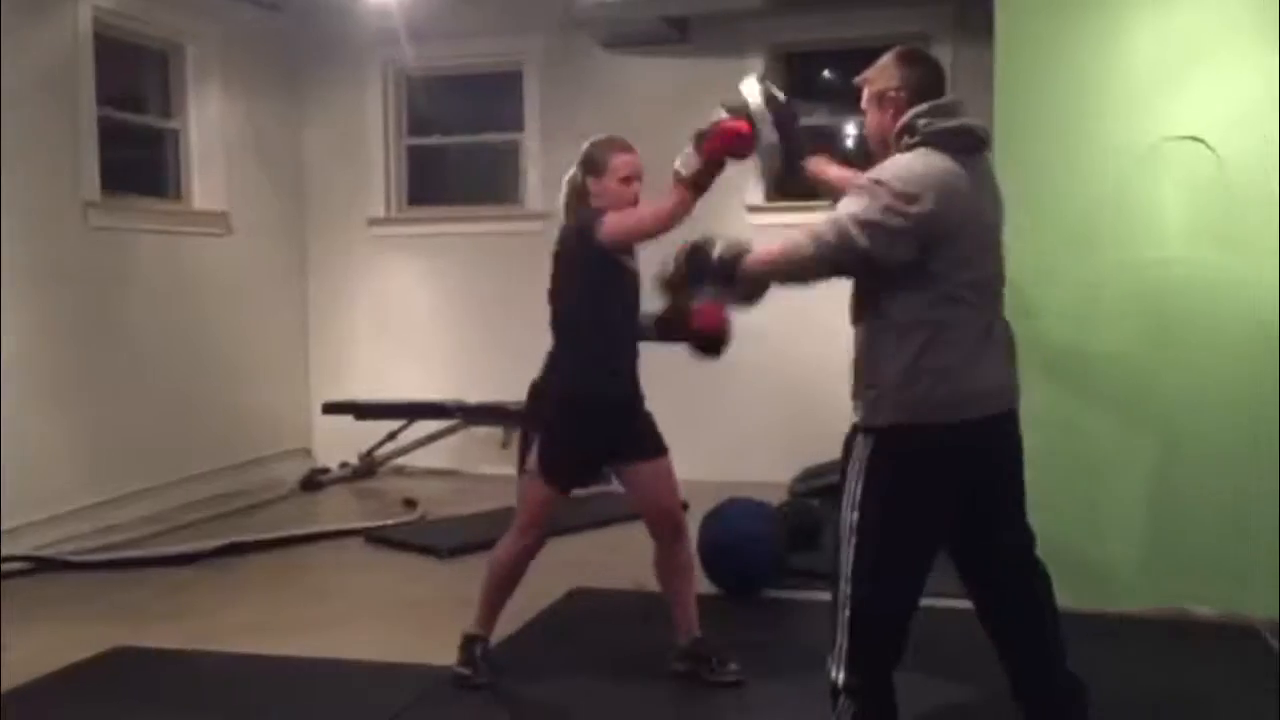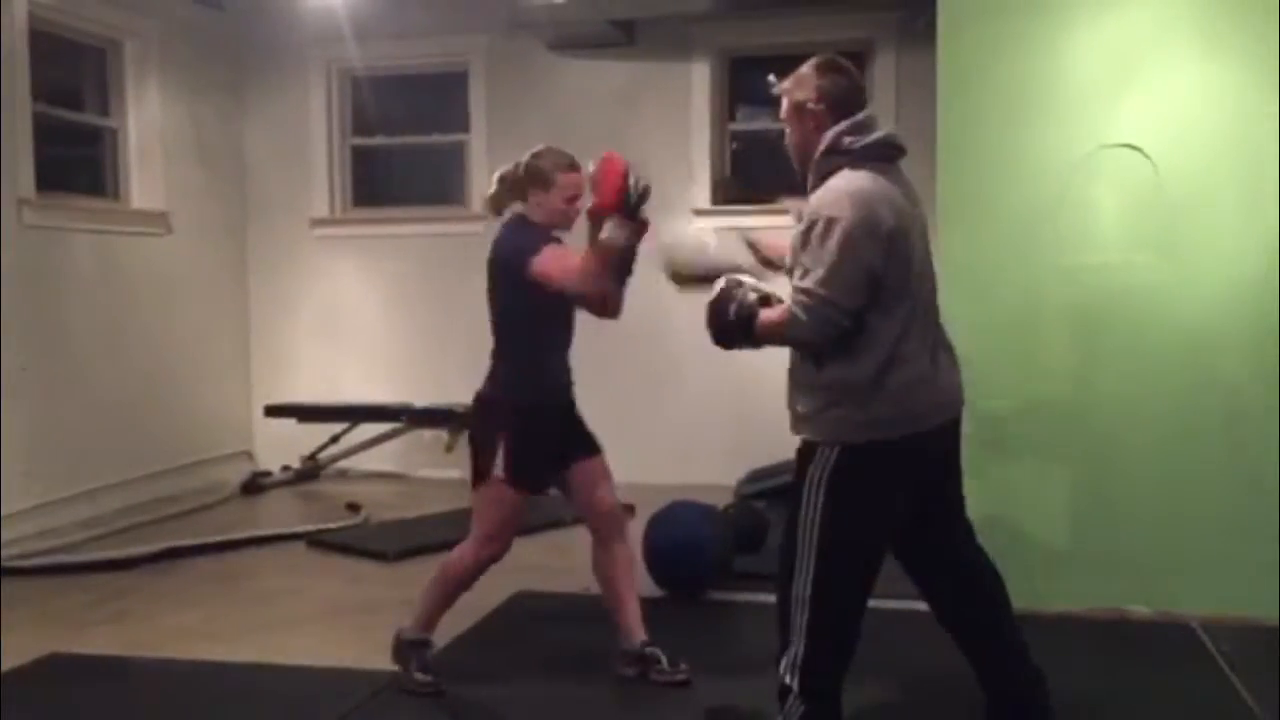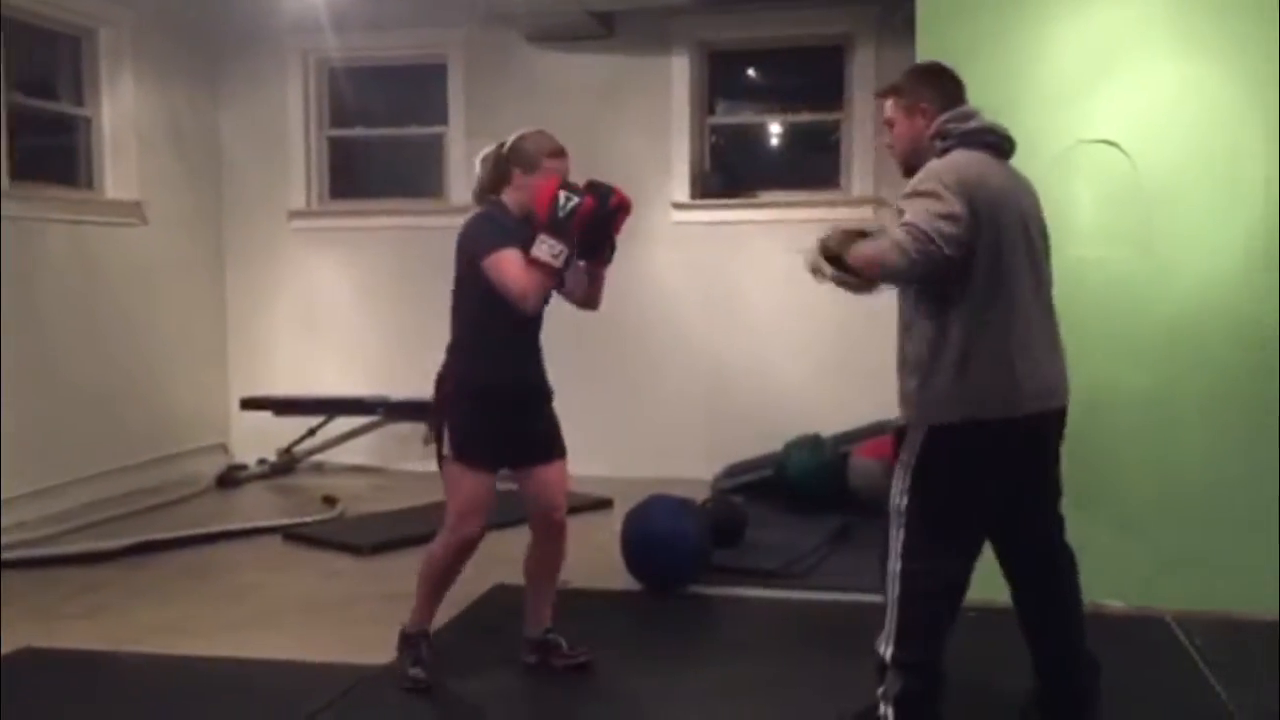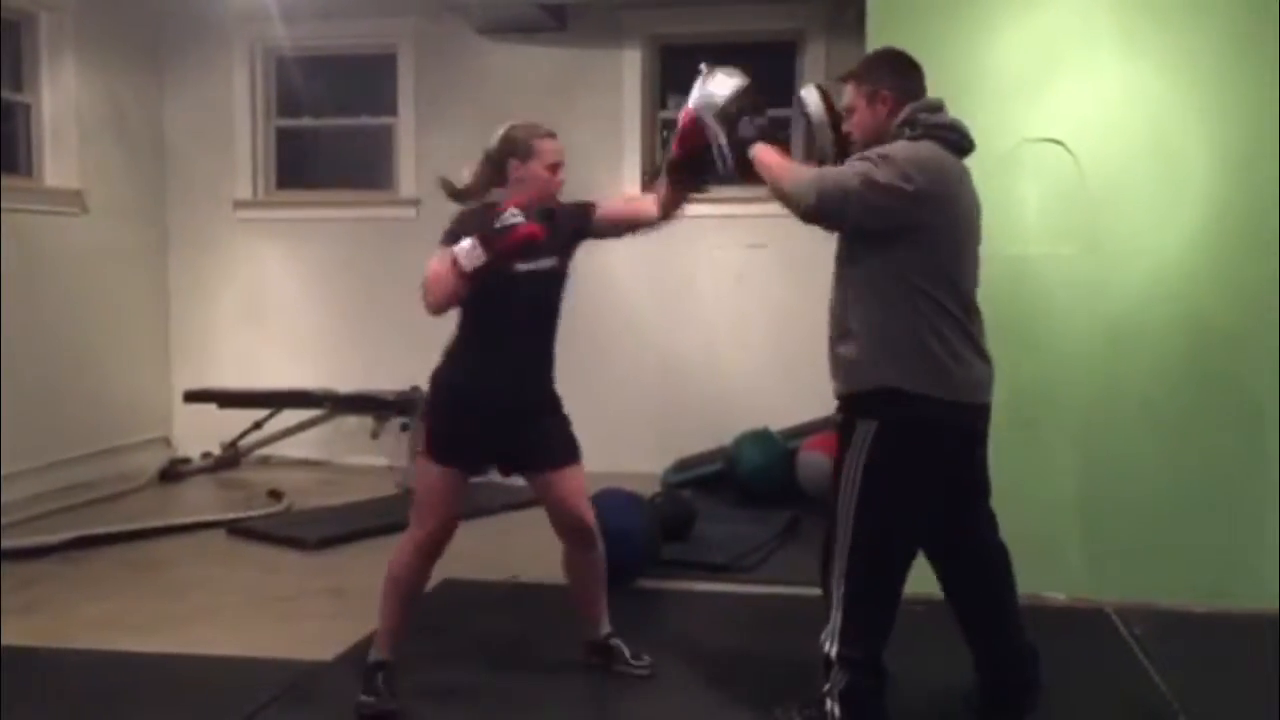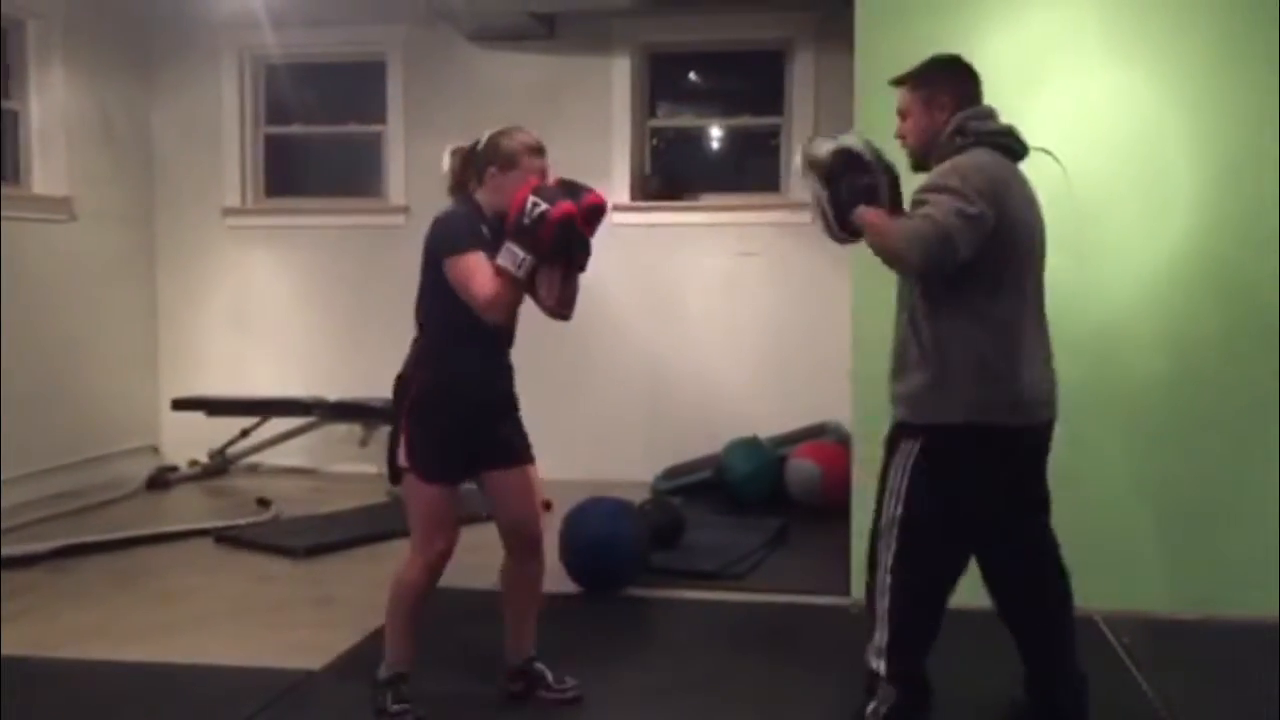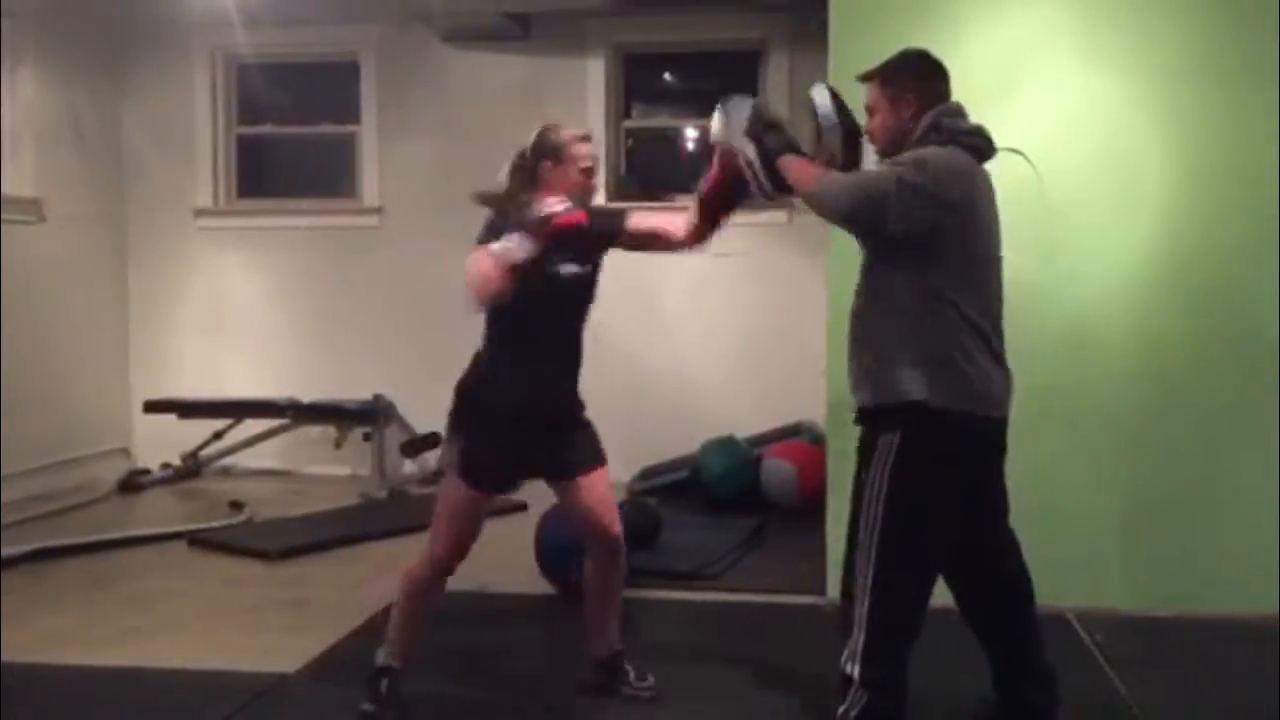
dt=0.7s
person 1, frame 1
left shoulder: (909, 177)
right shoulder: (974, 174)
left elbow: (826, 250)
left wrist: (733, 265)
right wrist: (804, 156)
left hip: (913, 420)
right hip: (989, 414)
left knee: (875, 588)
right knee: (1010, 572)
person 1, frame 2
left shoulder: (844, 201)
right shoulder: (882, 181)
left elbow: (814, 319)
left wrist: (747, 319)
right wrist: (752, 249)
left hip: (862, 432)
right hip: (929, 417)
left knee: (819, 588)
right knee: (955, 567)
person 1, frame 3
left shoulder: (947, 176)
right shoulder: (1007, 178)
left elbow: (911, 254)
left wrist: (856, 253)
right wrist: (881, 254)
left hip: (961, 412)
right hip: (1033, 403)
left knee: (922, 563)
right knee: (1039, 553)
person 1, frame 4
left shoulder: (909, 164)
right shoulder: (941, 168)
left elbow: (813, 195)
right elbow: (854, 200)
left wrist: (755, 142)
left hip: (901, 399)
right hip: (957, 396)
left knee: (864, 554)
right knee: (970, 546)
person 1, frame 5
left shoulder: (966, 174)
right shoulder: (1004, 176)
left elbow: (919, 249)
left wrist: (861, 209)
right wrist: (880, 209)
left hip: (954, 417)
right hip: (1017, 412)
left knee: (907, 575)
right knee: (1027, 564)
person 1, frame 6
left shoulder: (933, 169)
right shoulder: (953, 172)
left elbow: (847, 201)
right elbow: (877, 208)
left wrist: (781, 153)
right wrist: (819, 156)
left hip: (923, 412)
right hip: (971, 408)
left knee: (883, 577)
right knee: (988, 563)
person 2, frame 1
left shoulder: (621, 236)
right shoulder: (584, 225)
right elbow: (653, 220)
left wrist: (680, 321)
right wrist: (701, 162)
left hip: (621, 403)
right hip: (565, 404)
left knee: (669, 522)
right knee: (528, 535)
left ankle: (691, 645)
right ankle: (477, 639)
person 2, frame 2
left shoulder: (548, 243)
right shoulder: (517, 242)
left elbow: (607, 304)
right elbow: (584, 283)
left wrist: (621, 243)
right wrist: (616, 221)
left hip: (555, 408)
right hip: (513, 413)
left knee: (610, 519)
right knee: (489, 543)
left ankle: (635, 647)
right ankle: (414, 638)
person 2, frame 3
left shoulder: (538, 227)
right shoulder: (485, 228)
left elbow: (587, 298)
right elbow: (529, 296)
left wrist: (598, 239)
right wrist: (559, 235)
left hip: (525, 390)
right hip: (471, 393)
left knee: (552, 516)
right knee: (465, 527)
left ankle: (539, 635)
right ankle: (415, 635)
person 2, frame 4
left shoulder: (562, 222)
right shoulder: (474, 221)
left elbow: (651, 210)
right elbow: (435, 297)
left wrist: (680, 172)
right wrist: (486, 246)
left hip: (532, 400)
right hip: (464, 398)
left knee: (580, 524)
right knee: (428, 534)
left ankle: (600, 639)
right ankle: (379, 663)
person 2, frame 5
left shoulder: (514, 227)
right shoulder: (454, 226)
right elbow: (492, 305)
right wrist: (526, 244)
left hip: (492, 401)
right hip: (435, 403)
left knee: (527, 538)
right knee: (433, 549)
left ankle: (521, 666)
person 2, frame 6
left shoulder: (592, 227)
right shoulder: (513, 221)
left elbow: (681, 232)
right elbow: (487, 292)
left wrist: (716, 196)
right wrist: (534, 238)
left hip: (558, 410)
right hip: (493, 404)
left knee: (608, 536)
right knee: (446, 550)
left ankle: (606, 660)
right ankle: (388, 668)
